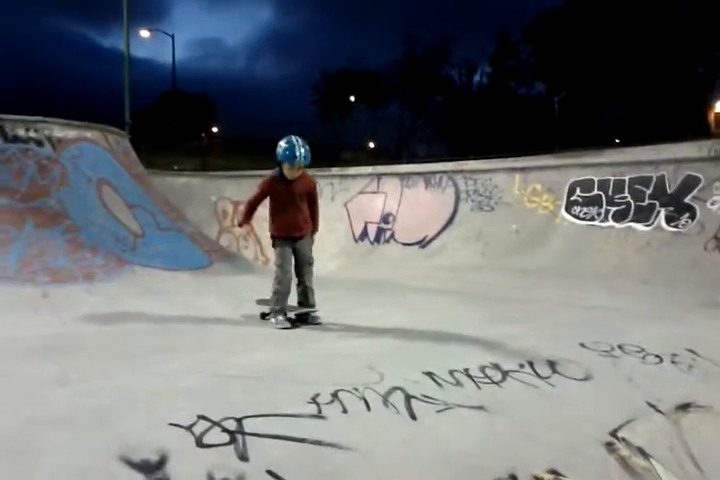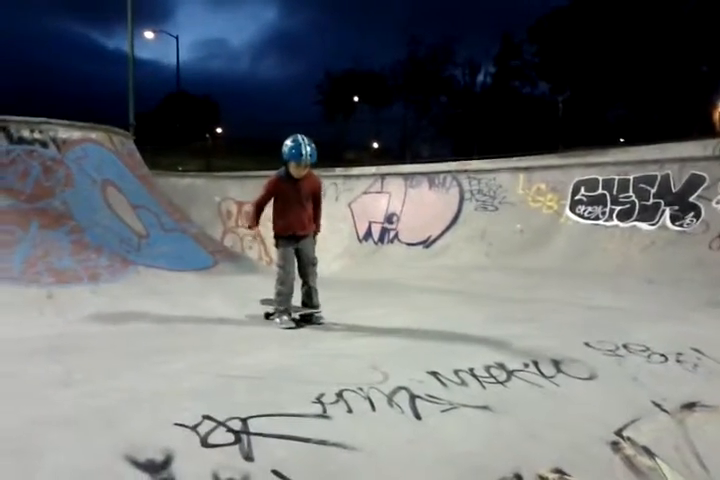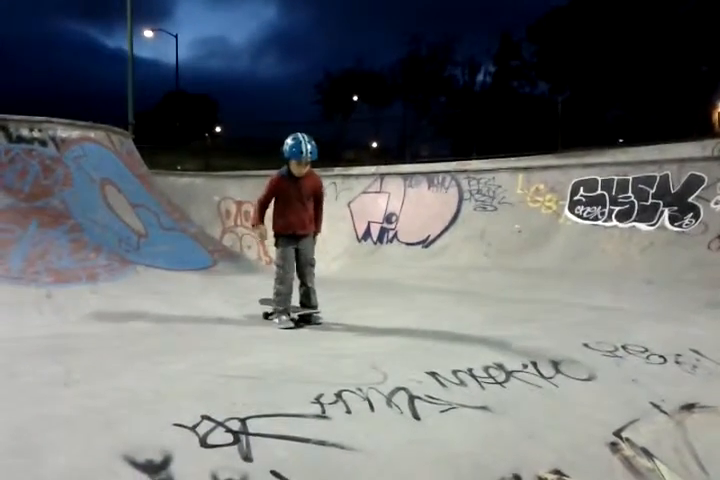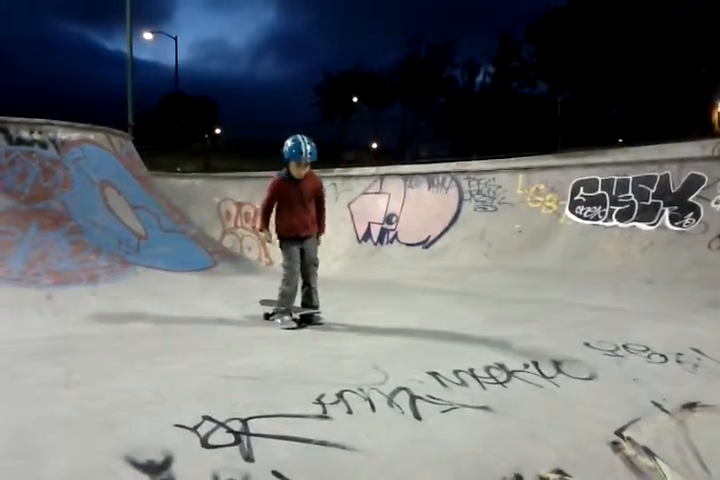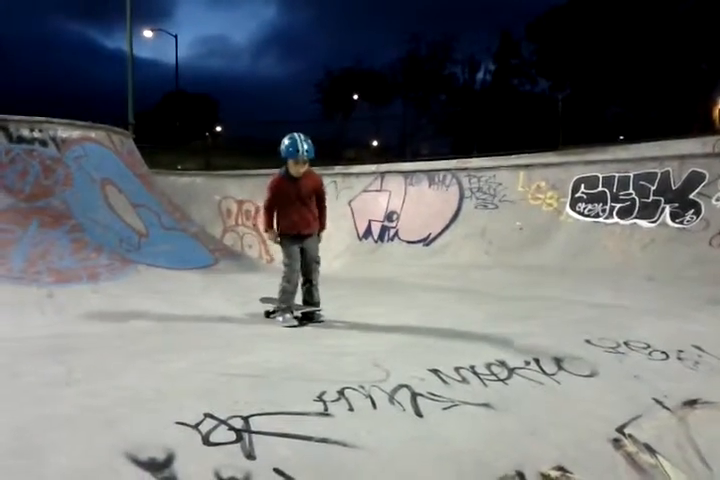
dt=0.1s
person 1, frame 1
left shoulder: (309, 182)
right shoulder: (270, 182)
left elbow: (313, 206)
right elbow: (253, 202)
left wrist: (313, 230)
right wrist: (244, 222)
left hip: (303, 234)
right hip: (281, 235)
left knee: (305, 271)
right knee: (283, 272)
left ankle: (307, 309)
right ankle: (277, 312)
person 1, frame 2
left shoulder: (314, 182)
right shoulder: (276, 181)
right elbow: (260, 202)
left wrist: (316, 230)
right wrist: (254, 224)
left hip: (306, 234)
right hip: (284, 235)
left knee: (309, 272)
right knee: (285, 273)
left ankle: (311, 309)
right ankle: (281, 312)
person 1, frame 3
left shoulder: (315, 181)
right shoulder: (278, 180)
left elbow: (318, 206)
right elbow: (263, 202)
left wrist: (316, 230)
right wrist: (259, 224)
left hip: (306, 234)
right hip: (284, 234)
left knee: (307, 273)
right knee: (284, 273)
left ankle: (308, 310)
right ankle: (281, 312)
person 1, frame 4
left shoulder: (315, 182)
right shoulder: (279, 183)
left elbow: (320, 207)
right elbow: (267, 206)
left wrist: (320, 231)
right wrist: (264, 228)
left hip: (310, 235)
right hip: (287, 236)
left knee: (310, 273)
right knee: (291, 273)
left ankle: (310, 310)
right ankle: (283, 312)
person 1, frame 5
left shoulder: (315, 179)
right shoulder: (278, 181)
left elbow: (321, 205)
right elbow: (269, 206)
left wrist: (321, 229)
right wrist: (269, 229)
left hip: (310, 233)
right hip: (288, 234)
left knee: (312, 270)
right knee: (291, 271)
left ankle: (311, 308)
right ankle: (284, 310)
